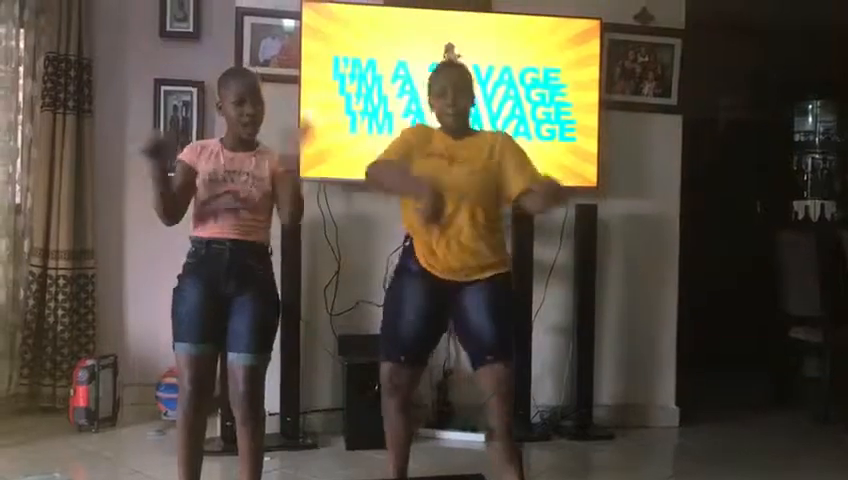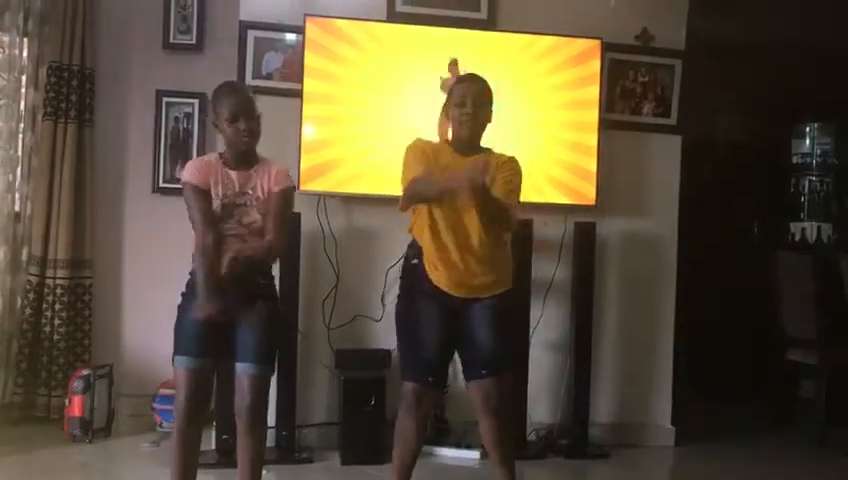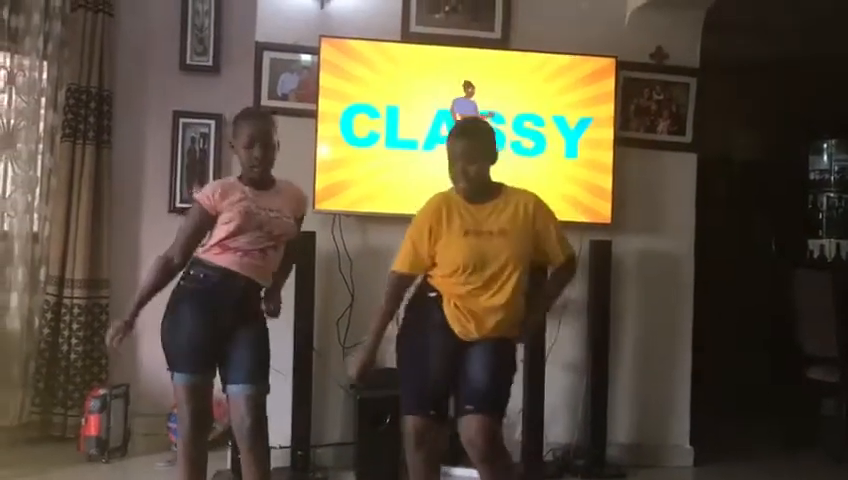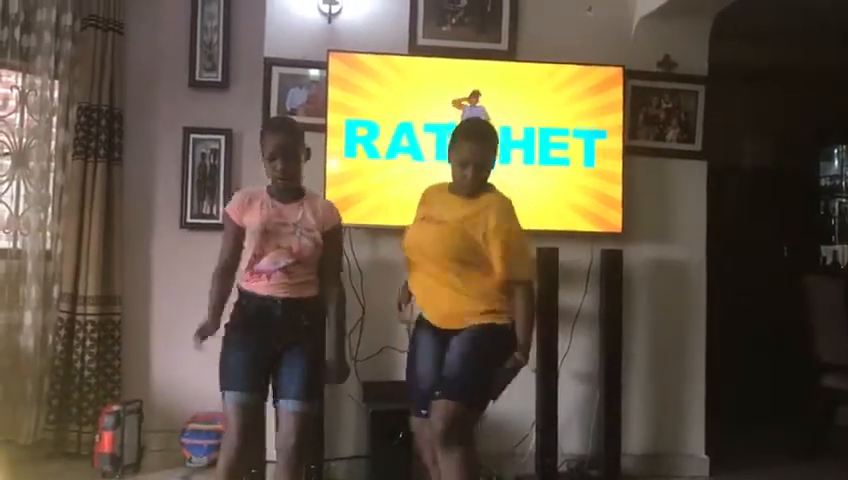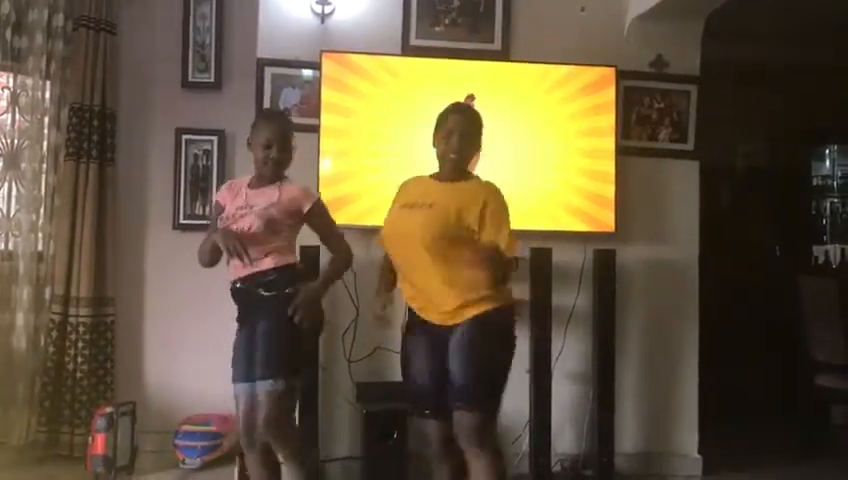
dt=1s
person 1, frame 1
left shoulder: (498, 145)
right shoulder: (415, 138)
left elbow: (530, 196)
right elbow: (375, 174)
left wrist: (548, 195)
right wrist: (417, 187)
left hip: (483, 276)
right hip: (420, 271)
left knee: (499, 381)
right knee: (394, 376)
person 1, frame 2
left shoulder: (505, 166)
right shoulder: (423, 151)
left elbow: (498, 219)
right elbow: (415, 192)
left wrist: (479, 190)
right wrist: (457, 180)
left hip: (488, 291)
right hip: (428, 284)
left knee: (489, 397)
right knee: (416, 394)
person 1, frame 3
left shoulder: (527, 207)
right shoulder: (437, 209)
left elbow: (565, 262)
right elbow: (400, 278)
left wrist: (533, 314)
right wrist: (370, 345)
left hip: (493, 335)
right hip: (433, 323)
left knee: (479, 436)
right knee: (418, 430)
person 1, frame 4
left shoulder: (495, 211)
right shoulder: (430, 197)
left elbow: (521, 285)
left wrist: (522, 351)
right wrist: (411, 284)
left hip: (483, 327)
right hip: (432, 326)
left knee: (447, 425)
right knee: (424, 430)
person 1, frame 5
left shoulder: (484, 194)
right shoulder: (408, 190)
left elbow: (502, 264)
right elbow: (393, 253)
left wrist: (486, 256)
right wrist: (384, 291)
left hip: (476, 319)
right hip: (423, 321)
left knee: (474, 429)
right knee: (437, 430)
person 2, frame 1
left shoulder: (274, 161)
right shoulder: (197, 153)
left elbow: (290, 219)
right elbow: (169, 214)
left wrist: (293, 170)
right wrist: (157, 165)
left hip: (252, 272)
right hip: (201, 268)
left knee: (246, 391)
right knee: (192, 388)
person 2, frame 2
left shoulder: (277, 176)
right shoulder: (199, 171)
left elbow: (276, 242)
right elbow: (205, 239)
left wrist: (244, 259)
right wrist: (205, 296)
left hip: (256, 288)
right hip: (208, 287)
left knee: (251, 403)
right knee: (189, 400)
person 2, frame 3
left shoulder: (294, 198)
right shoulder: (219, 193)
right elbow: (173, 256)
left wrist: (273, 290)
right wrist: (130, 314)
left hip: (246, 308)
right hip: (198, 297)
left knee: (251, 423)
right knee: (193, 419)
person 2, frame 4
left shoulder: (324, 213)
right shoulder: (244, 203)
left elbow: (332, 284)
right elbow: (225, 267)
left wrist: (335, 348)
right wrist: (213, 315)
left hip: (301, 326)
right hip: (250, 320)
left knee: (293, 440)
right knee: (238, 438)
person 2, frame 5
left shoulder: (297, 195)
right shoulder: (229, 192)
left elbow: (342, 252)
right elbow: (205, 257)
left wrist: (316, 290)
right wrist: (217, 235)
left hip: (281, 300)
right hip: (248, 307)
left knee: (272, 420)
right knee: (248, 428)
